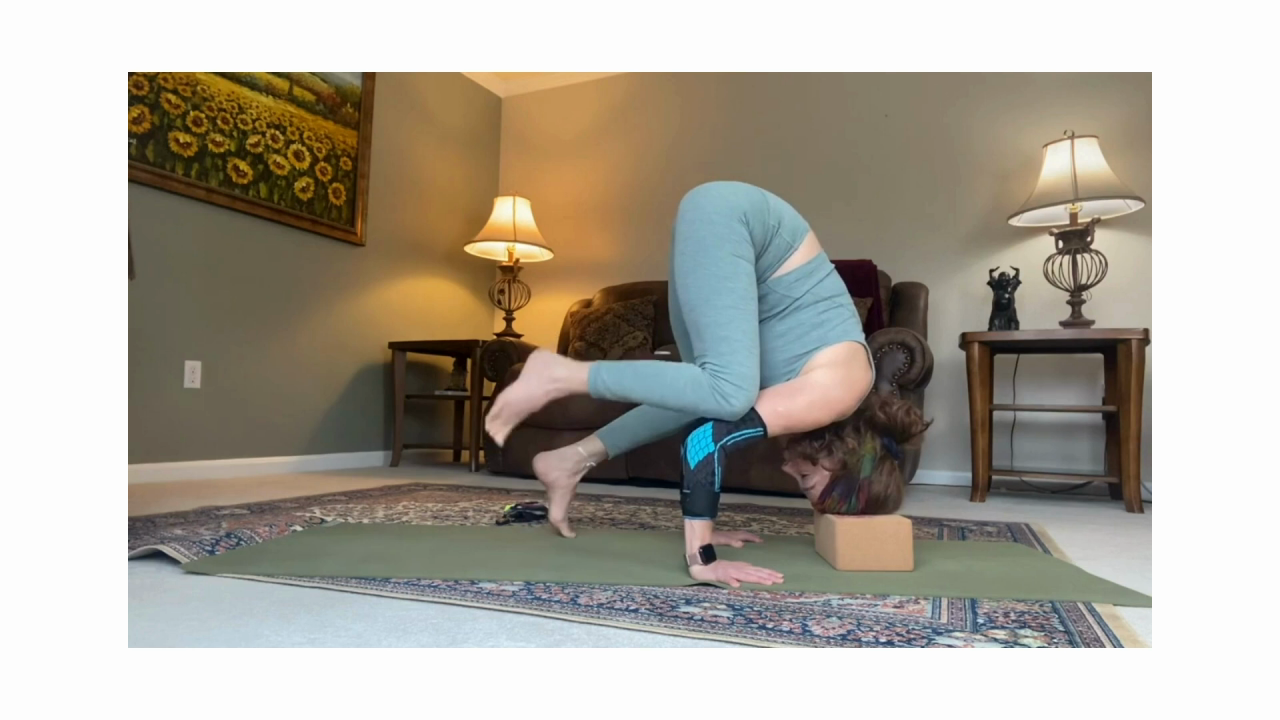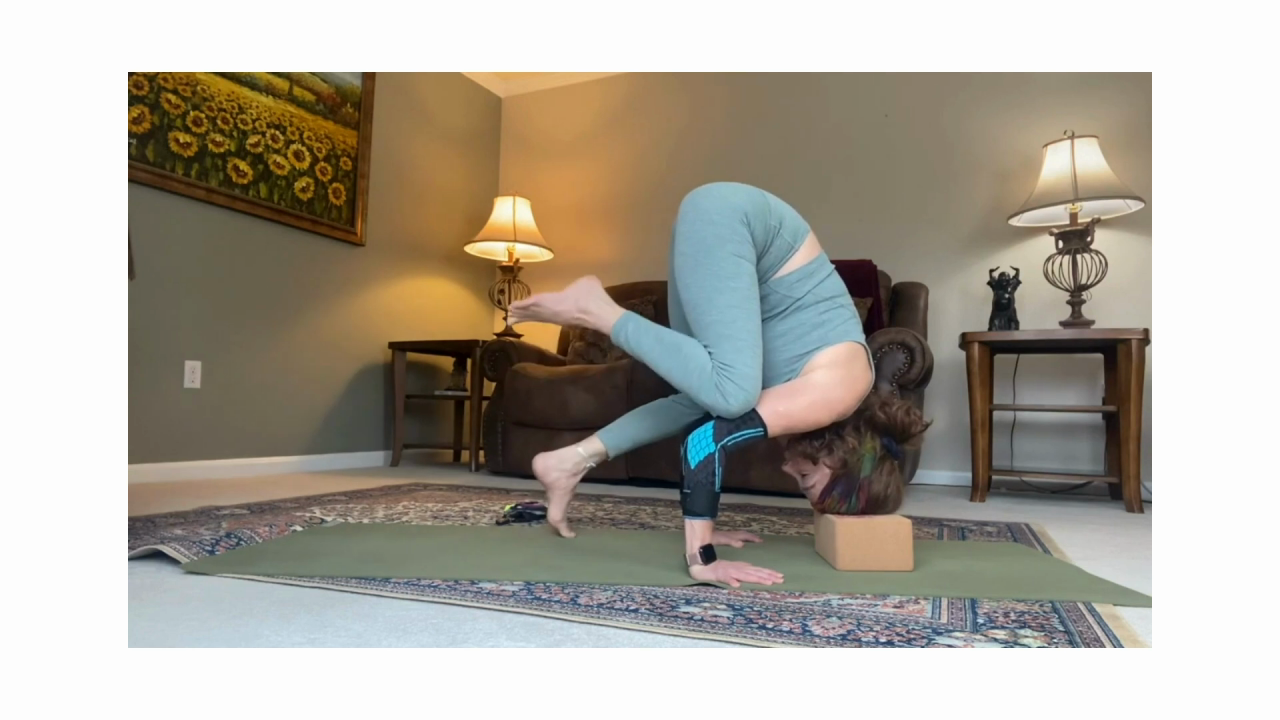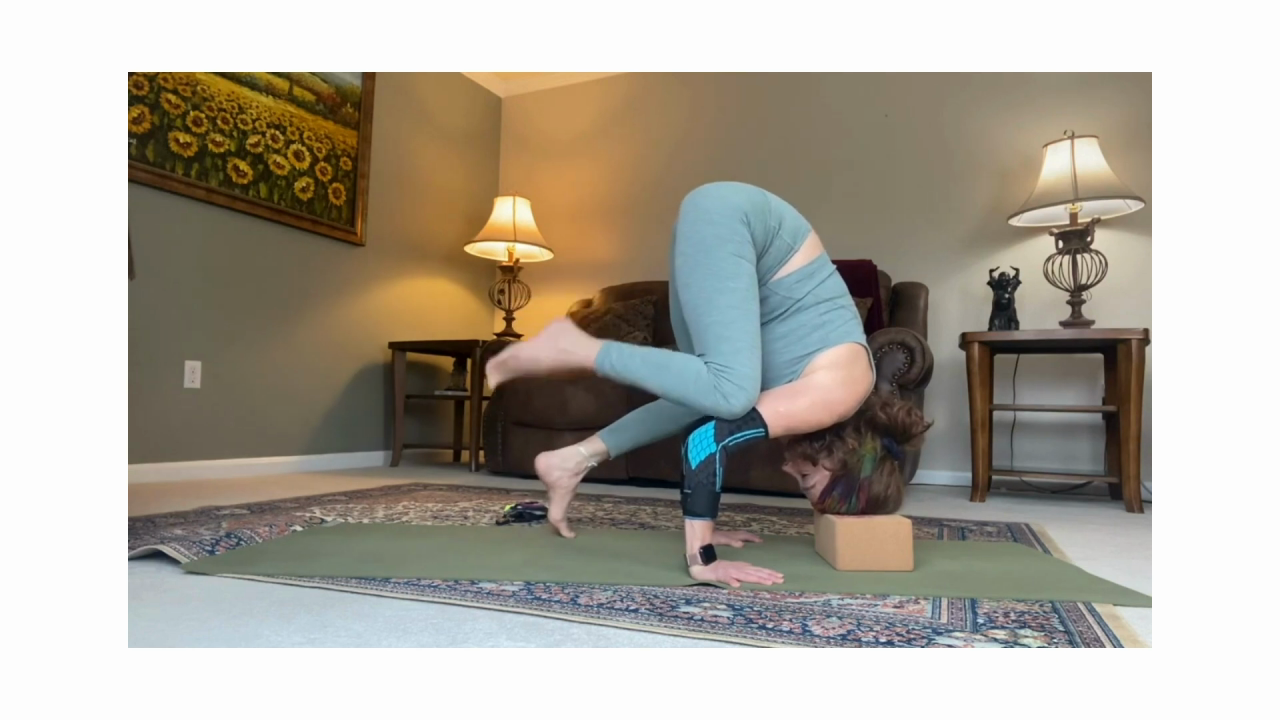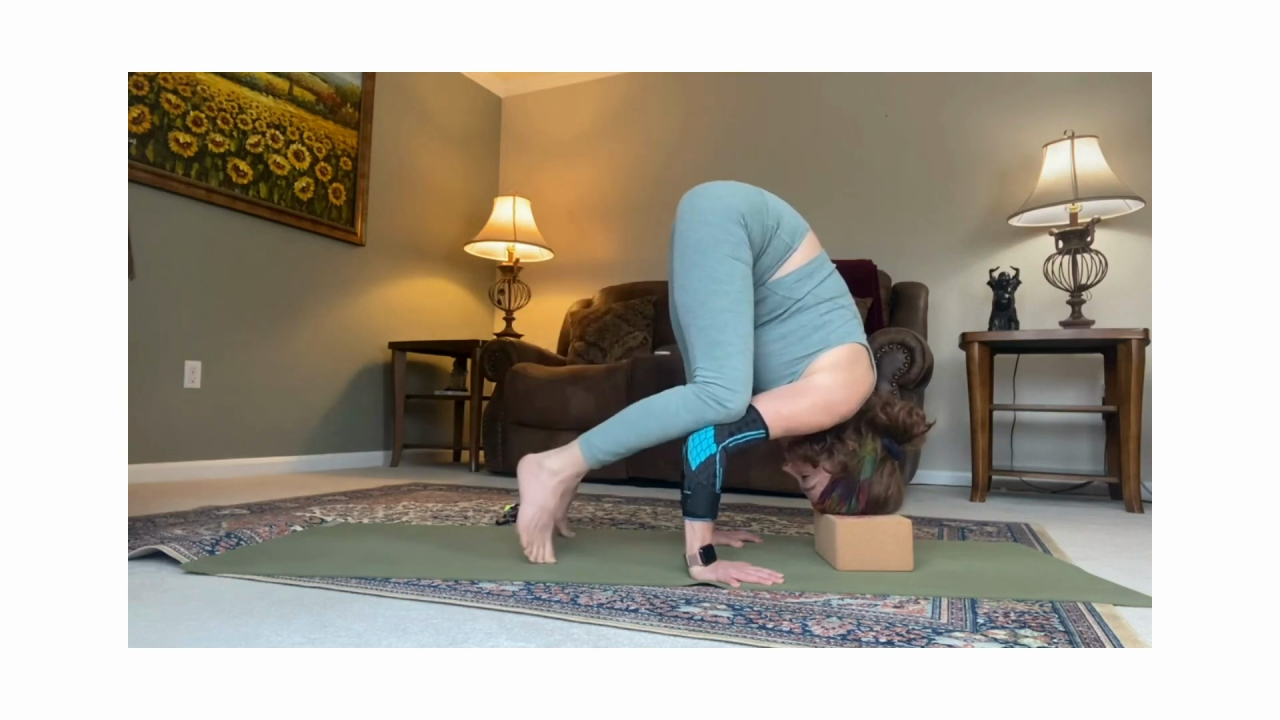
dt=0.5s
person 1, frame 1
left shoulder: (837, 386)
right shoulder: (837, 393)
right elbow: (710, 441)
left wrist: (703, 532)
right wrist: (701, 559)
left hip: (734, 225)
right hip: (725, 217)
left knee: (704, 396)
right knee: (725, 395)
left ankle: (573, 461)
right ankle: (560, 374)
person 1, frame 2
left shoulder: (838, 383)
right shoulder: (836, 393)
right elbow: (710, 441)
left wrist: (703, 528)
right wrist: (701, 560)
left hip: (733, 226)
left knee: (709, 397)
right knee: (729, 394)
left ankle: (572, 462)
right ankle: (595, 312)
person 1, frame 3
left shoulder: (839, 383)
right shoulder: (837, 395)
right elbow: (710, 441)
left wrist: (703, 528)
right wrist: (701, 559)
left hip: (734, 226)
right hip: (726, 218)
left knee: (706, 396)
right knee: (728, 394)
left ankle: (576, 461)
right ankle: (570, 350)
person 1, frame 4
left shoulder: (843, 382)
right shoulder: (837, 395)
right elbow: (712, 441)
left wrist: (703, 525)
right wrist: (701, 560)
left hip: (732, 224)
left knee: (712, 399)
right knee: (721, 398)
left ankle: (573, 463)
right ankle: (556, 469)
